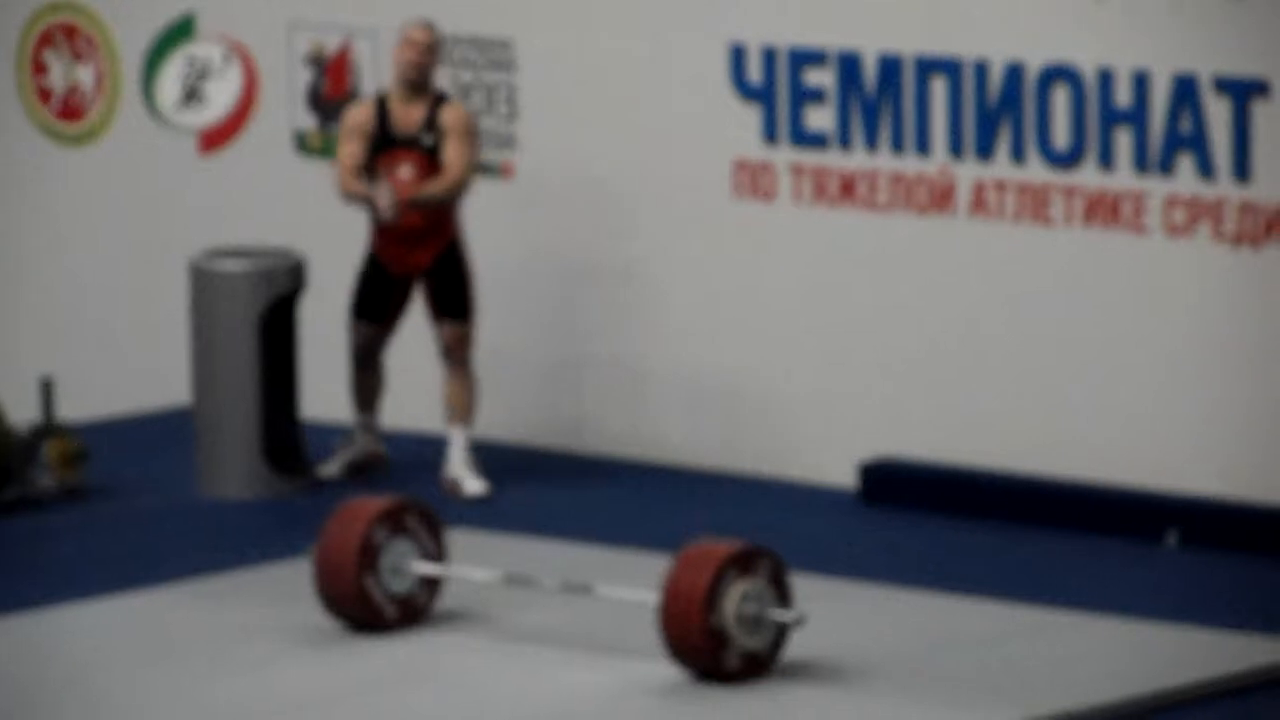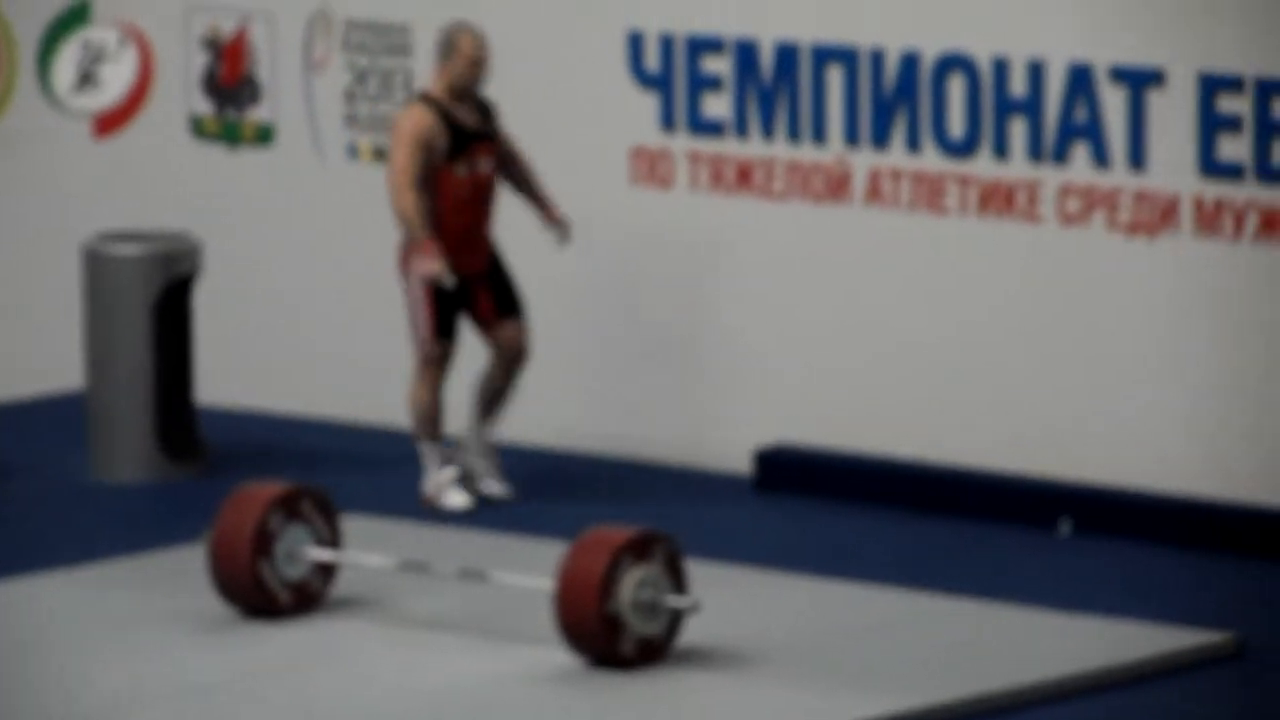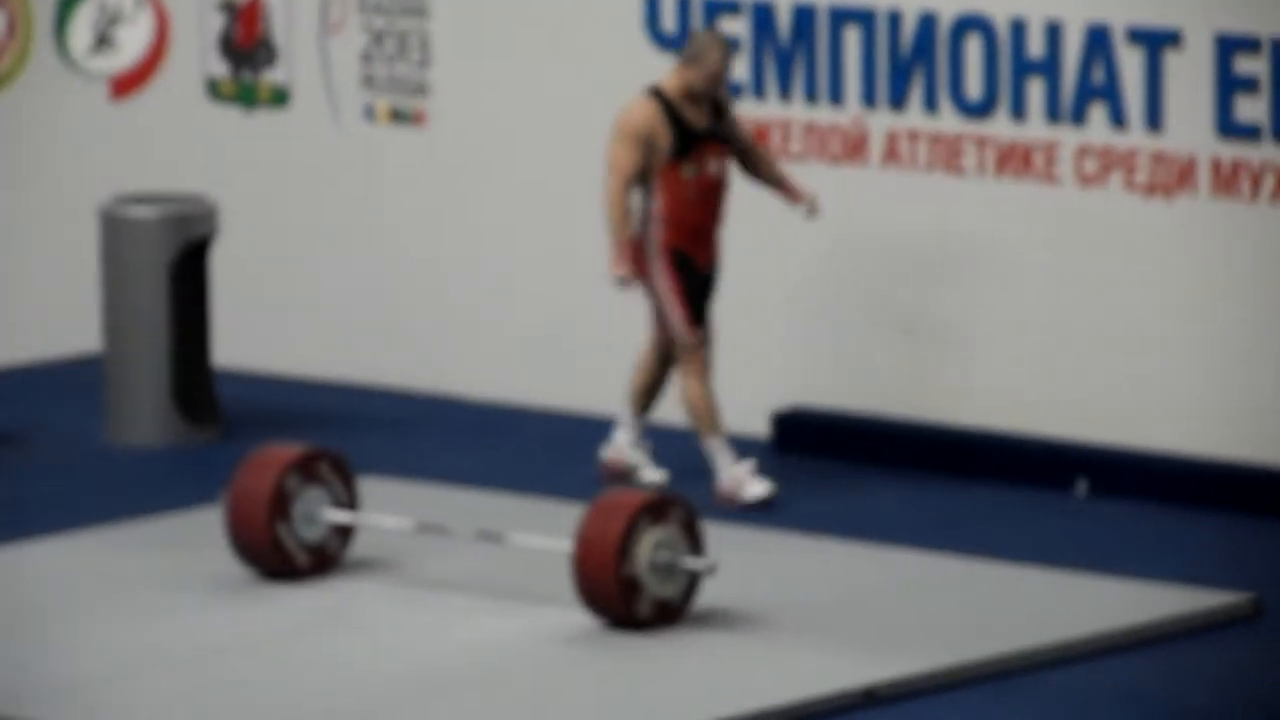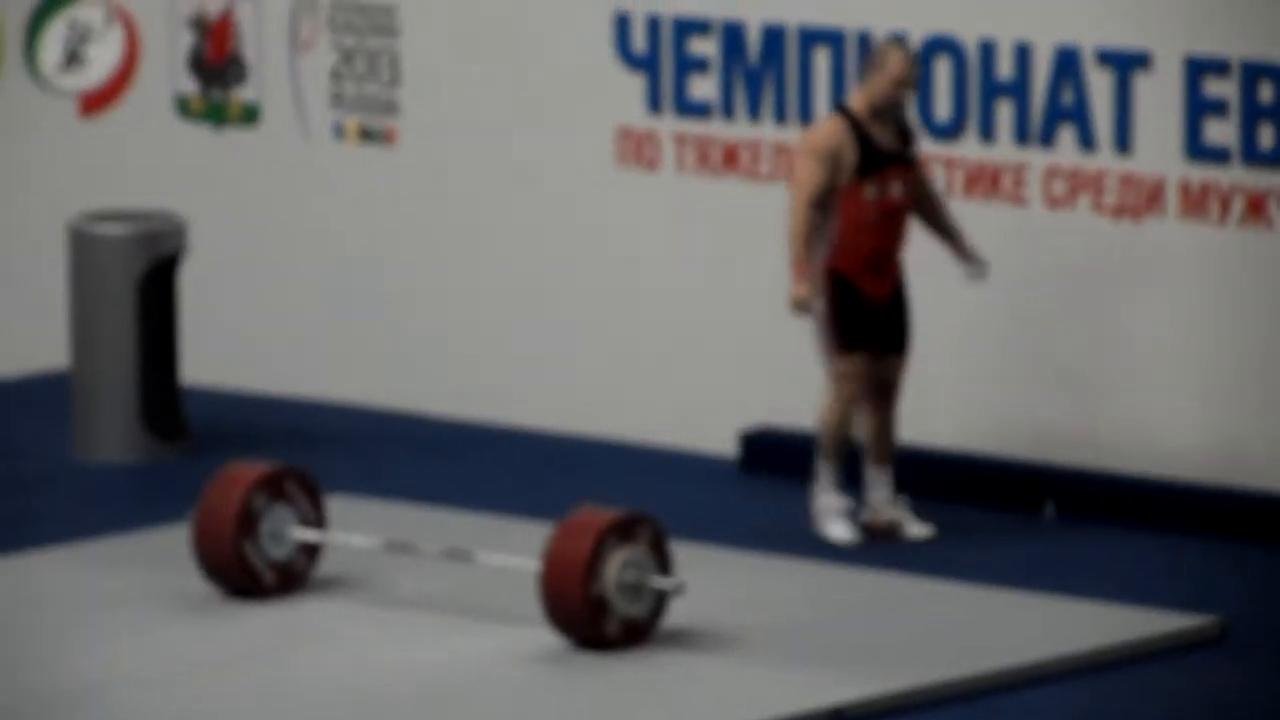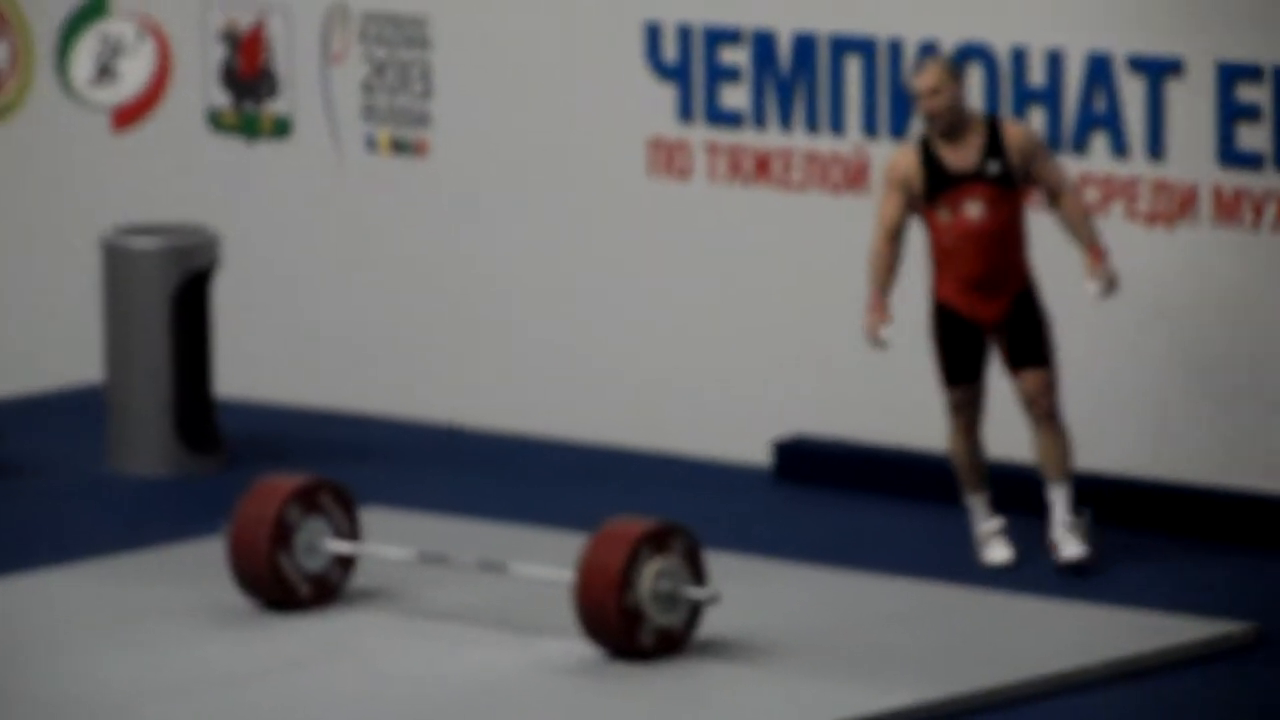
dt=1s
person 1, frame 1
left shoulder: (452, 114)
right shoulder: (364, 116)
left elbow: (457, 179)
right elbow: (345, 180)
left wrist: (404, 197)
right wrist: (373, 195)
left hip: (442, 248)
right hip: (387, 247)
left knee: (456, 350)
right knee: (363, 346)
left ankle: (458, 460)
right ankle: (366, 443)
person 1, frame 2
left shoulder: (483, 107)
right shoulder: (420, 119)
left elbow: (510, 160)
right elbow: (403, 190)
left wrist: (547, 209)
right wrist: (426, 252)
left hip: (479, 251)
right hip: (434, 258)
left knee: (514, 346)
right knee: (434, 361)
left ankle: (476, 446)
right ankle: (435, 472)
person 1, frame 3
left shoulder: (717, 106)
right shoulder: (644, 116)
left elbow: (749, 152)
right elbow: (617, 188)
left wrist: (793, 192)
right wrist: (622, 256)
left hip: (700, 247)
right hip: (663, 251)
left knee: (667, 348)
right knee: (695, 355)
left ankle: (622, 448)
right ankle: (729, 471)
person 1, frame 4
left shoulder: (901, 131)
right shoulder: (832, 134)
left elbow: (921, 196)
right elbow: (802, 206)
left wrist: (960, 248)
right wrist: (800, 276)
left hip: (886, 276)
right hip: (837, 275)
left knee: (885, 388)
right knee: (850, 383)
left ankle: (881, 505)
right ankle: (827, 496)
person 1, frame 5
left shoulder: (1013, 140)
right shoulder: (908, 164)
left elbow: (1063, 194)
right elbow: (887, 236)
left wrist: (1095, 255)
right wrist: (879, 303)
left hip: (1013, 294)
right hip: (953, 301)
left knee: (1041, 401)
right knee: (964, 413)
left ankle: (1063, 524)
right ankle: (985, 526)
